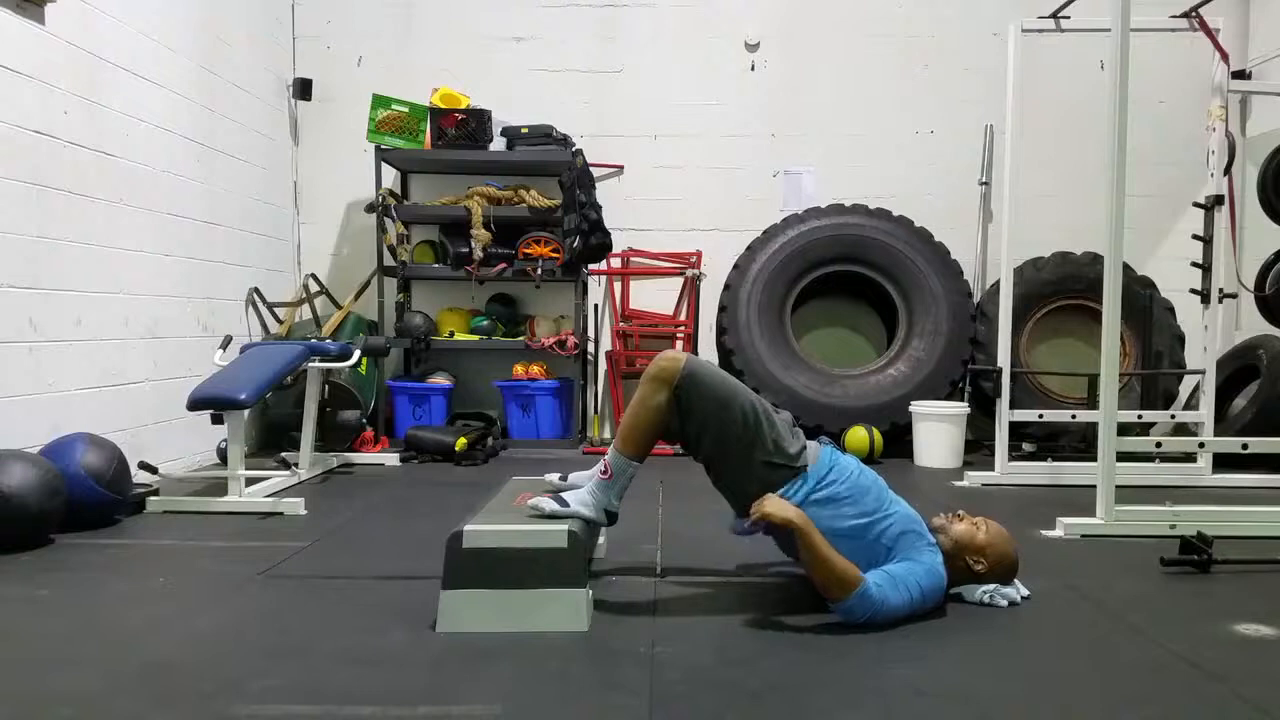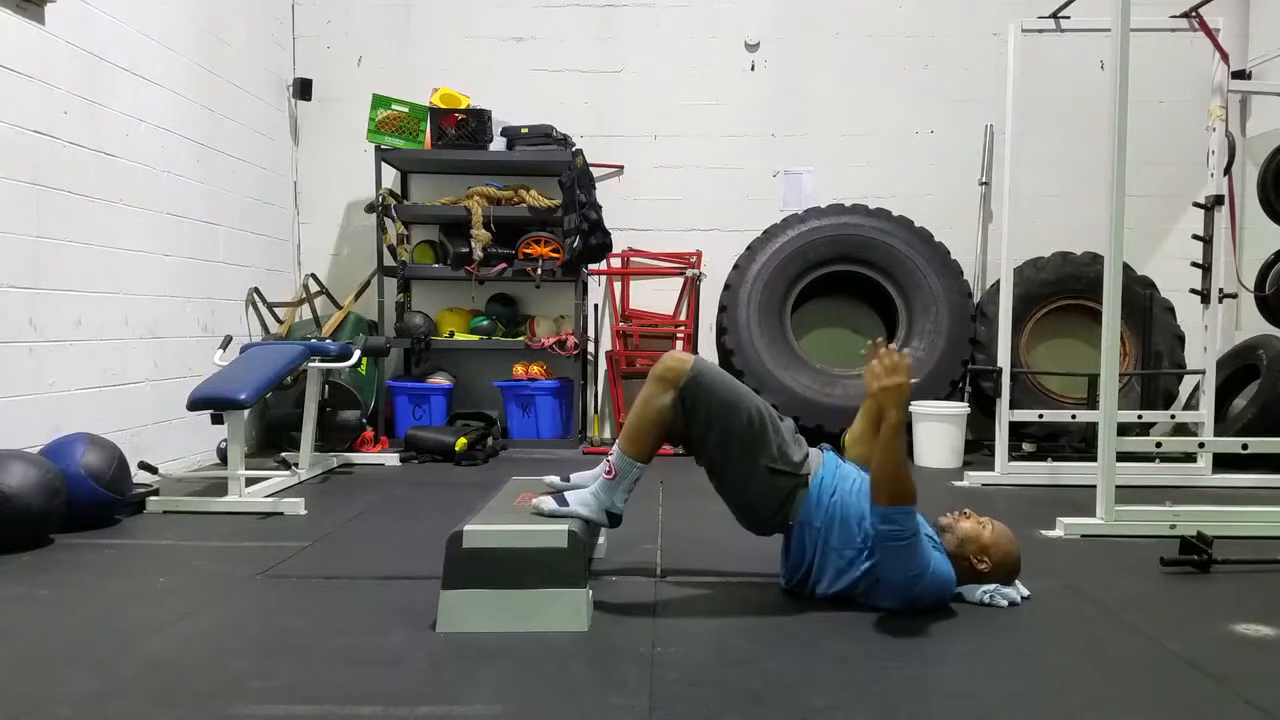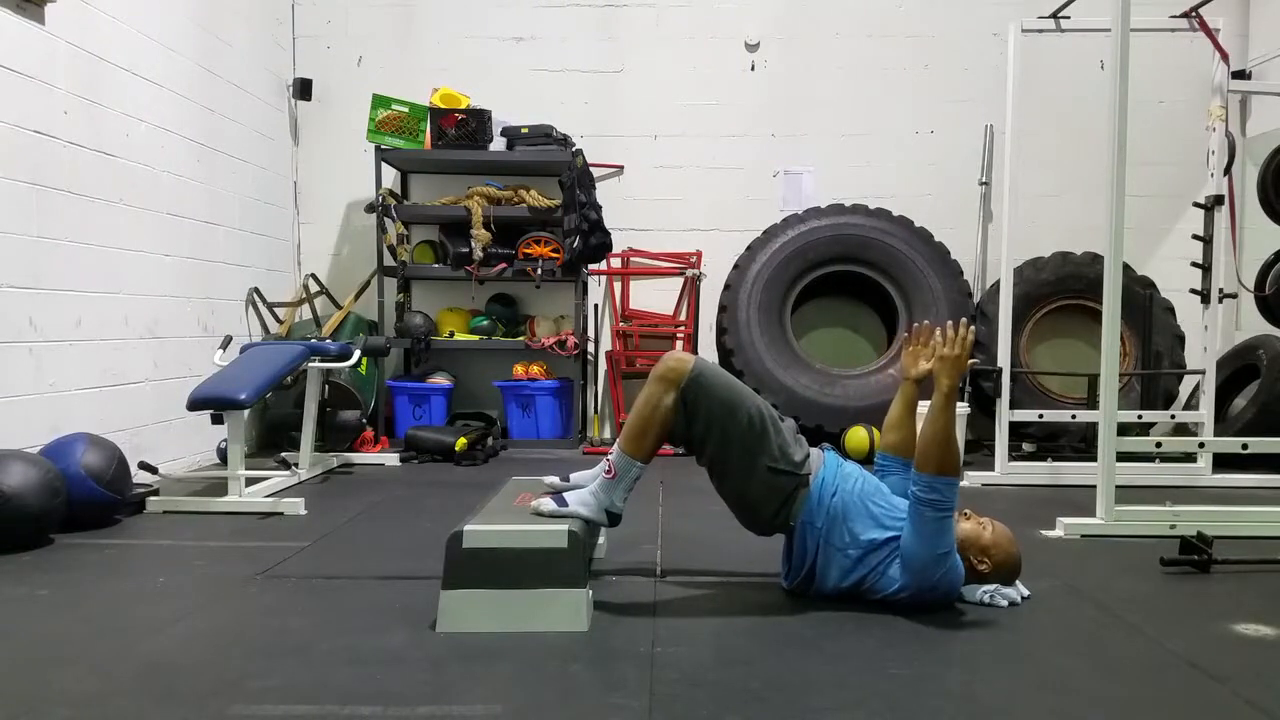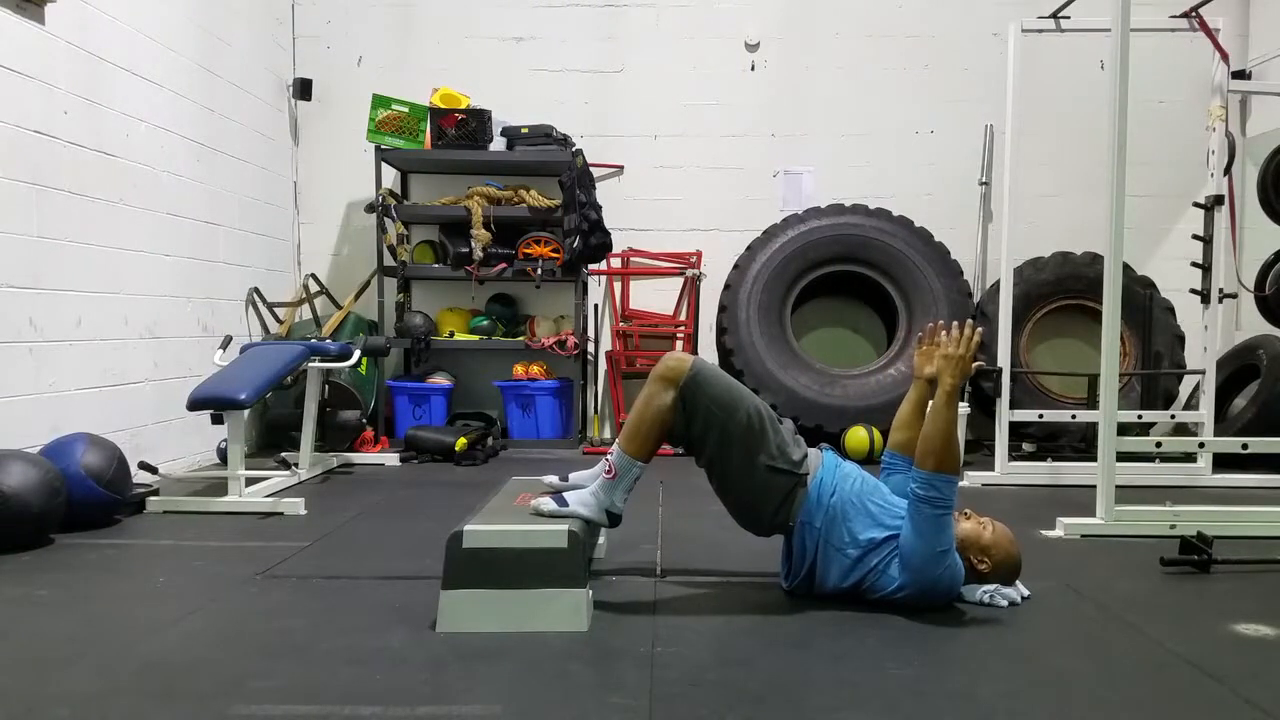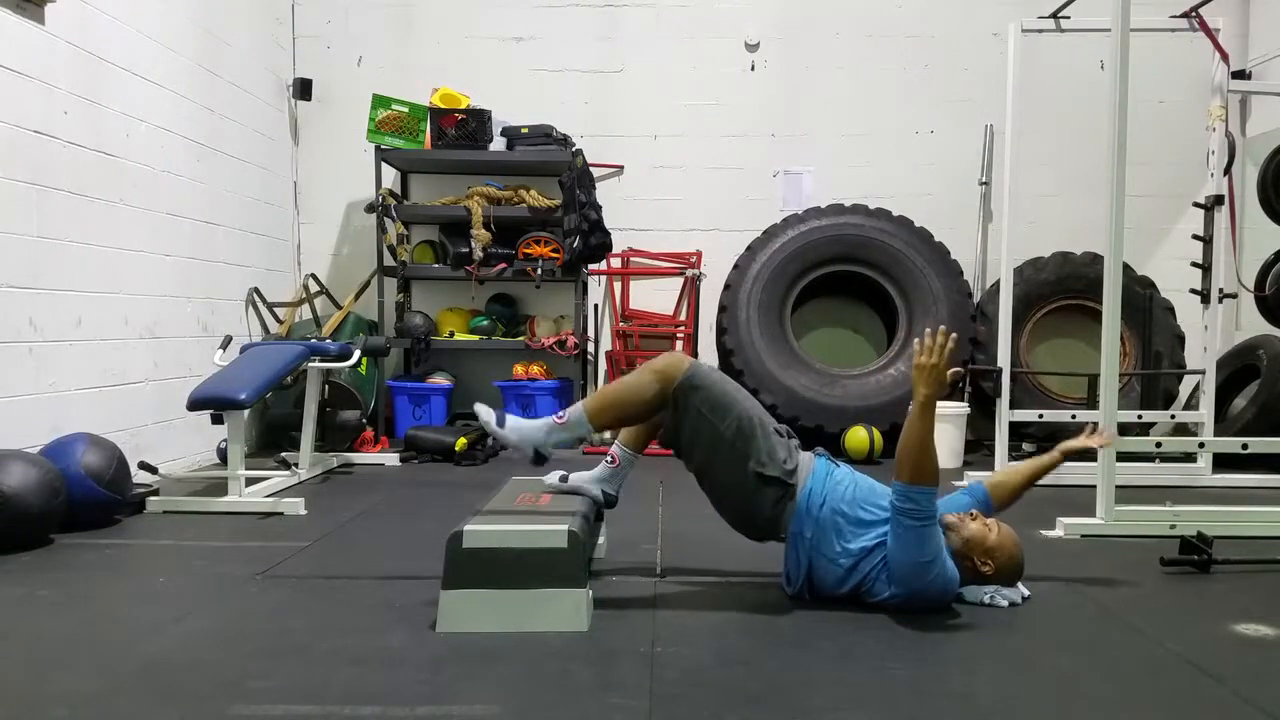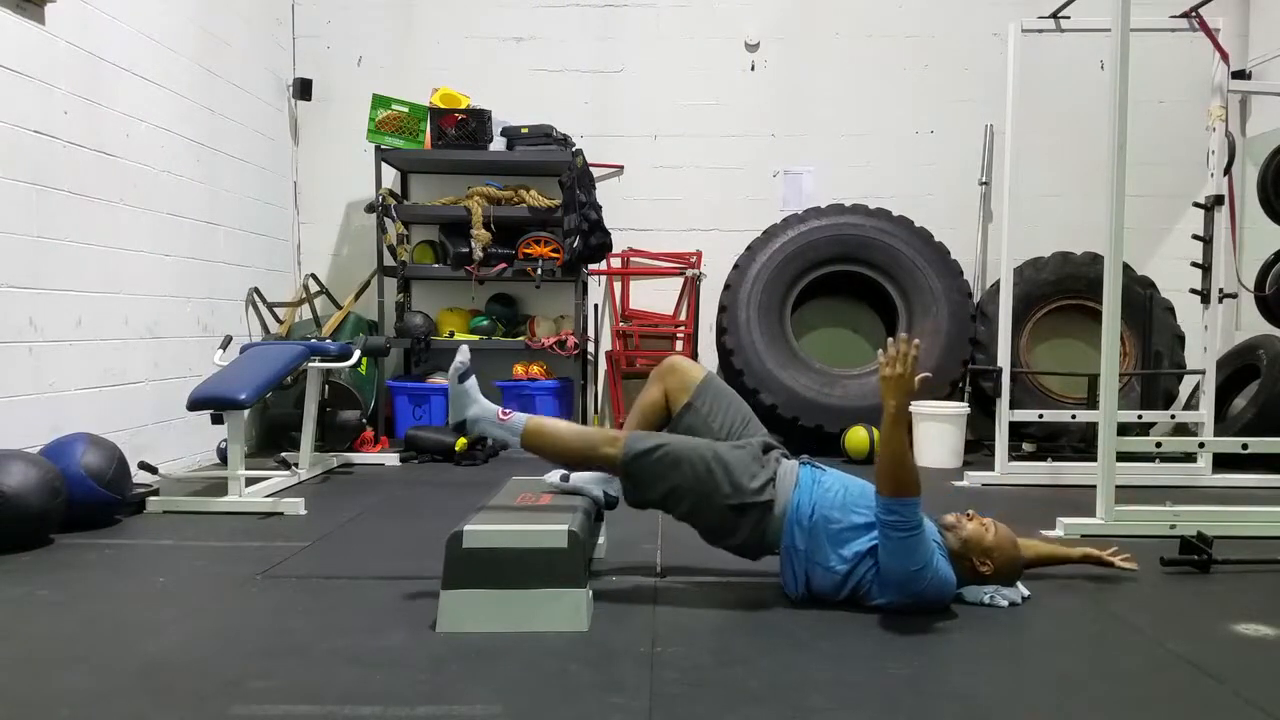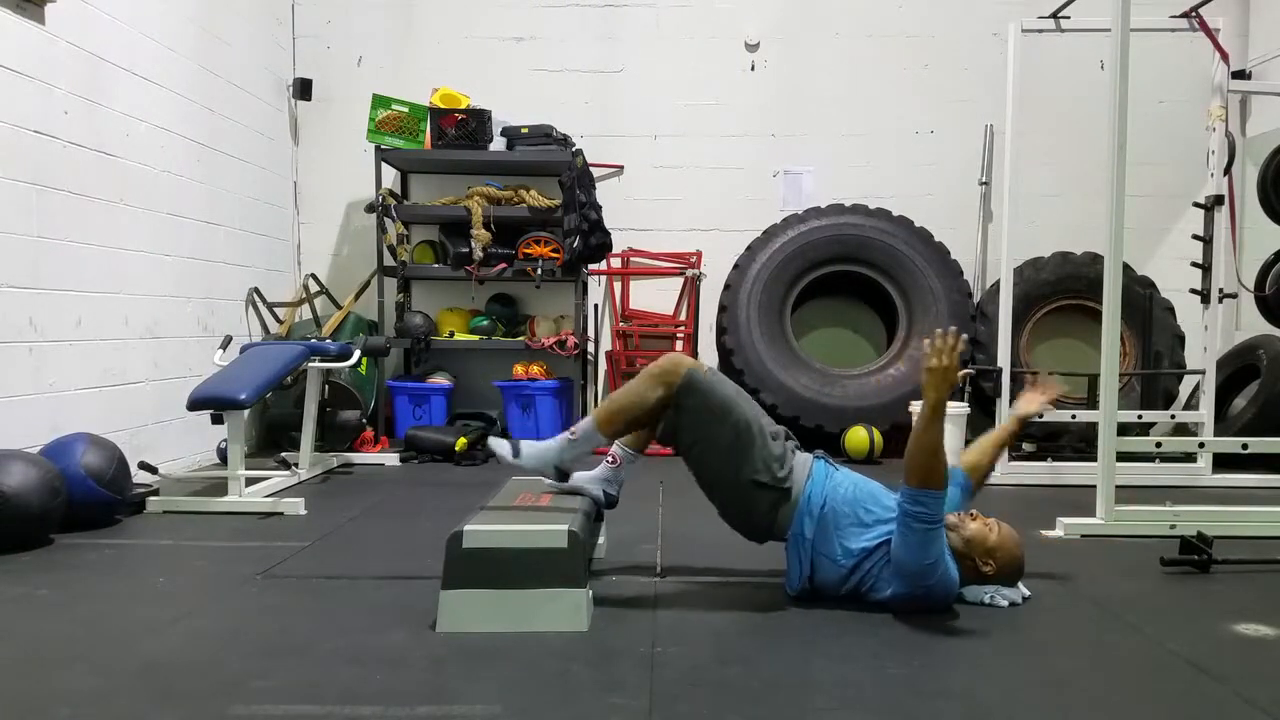
dt=0.7s
person 1, frame 1
left shoulder: (928, 575)
right shoulder: (921, 545)
left elbow: (856, 603)
left wrist: (803, 522)
left hip: (783, 476)
right hip: (801, 464)
left knee: (669, 371)
right knee: (675, 383)
left ankle: (603, 496)
right ankle: (606, 477)
person 1, frame 2
left shoulder: (931, 577)
right shoulder: (925, 542)
left elbow: (891, 517)
right elbow: (858, 470)
left wrist: (893, 413)
right wrist: (873, 402)
left hip: (786, 487)
right hip: (806, 472)
left knee: (675, 372)
right knee: (679, 386)
left ankle: (606, 497)
right ankle: (610, 477)
person 1, frame 3
left shoulder: (935, 573)
right shoulder: (912, 526)
left elbow: (937, 487)
right elbow: (897, 465)
left wrist: (946, 391)
right wrist: (910, 383)
left hip: (788, 488)
right hip: (802, 476)
left knee: (677, 372)
right knee: (682, 386)
left ankle: (605, 497)
right ankle: (607, 476)
person 1, frame 4
left shoulder: (935, 573)
right shoulder: (911, 520)
left elbow: (934, 486)
right elbow: (901, 462)
left wrist: (949, 390)
right wrist: (923, 382)
left hip: (786, 488)
right hip: (800, 473)
left knee: (676, 372)
right knee: (677, 386)
left ankle: (606, 497)
right ankle: (608, 476)
person 1, frame 5
left shoulder: (929, 576)
right shoulder: (945, 541)
left elbow: (915, 497)
right elbow: (987, 490)
left wrist: (925, 397)
right wrist: (1060, 451)
left hip: (776, 490)
right hip: (794, 471)
left knee: (674, 370)
right knee: (678, 378)
left ankle: (540, 435)
right ankle: (607, 478)
person 1, frame 6
left shoulder: (925, 575)
right shoulder: (939, 547)
left elbow: (897, 505)
right elbow: (1017, 551)
left wrist: (896, 409)
right wrist: (1081, 551)
left hip: (758, 504)
right hip: (776, 469)
left knee: (613, 444)
right knee: (673, 370)
left ankle: (486, 417)
right ankle: (604, 484)
person 1, frame 7
left shoulder: (930, 576)
right shoulder: (940, 532)
left elbow: (923, 496)
right elbow: (960, 478)
left wrist: (933, 399)
right wrist: (1016, 422)
left hip: (774, 490)
right hip: (793, 474)
left knee: (670, 371)
right knee: (671, 376)
left ankle: (553, 457)
right ankle: (603, 479)
